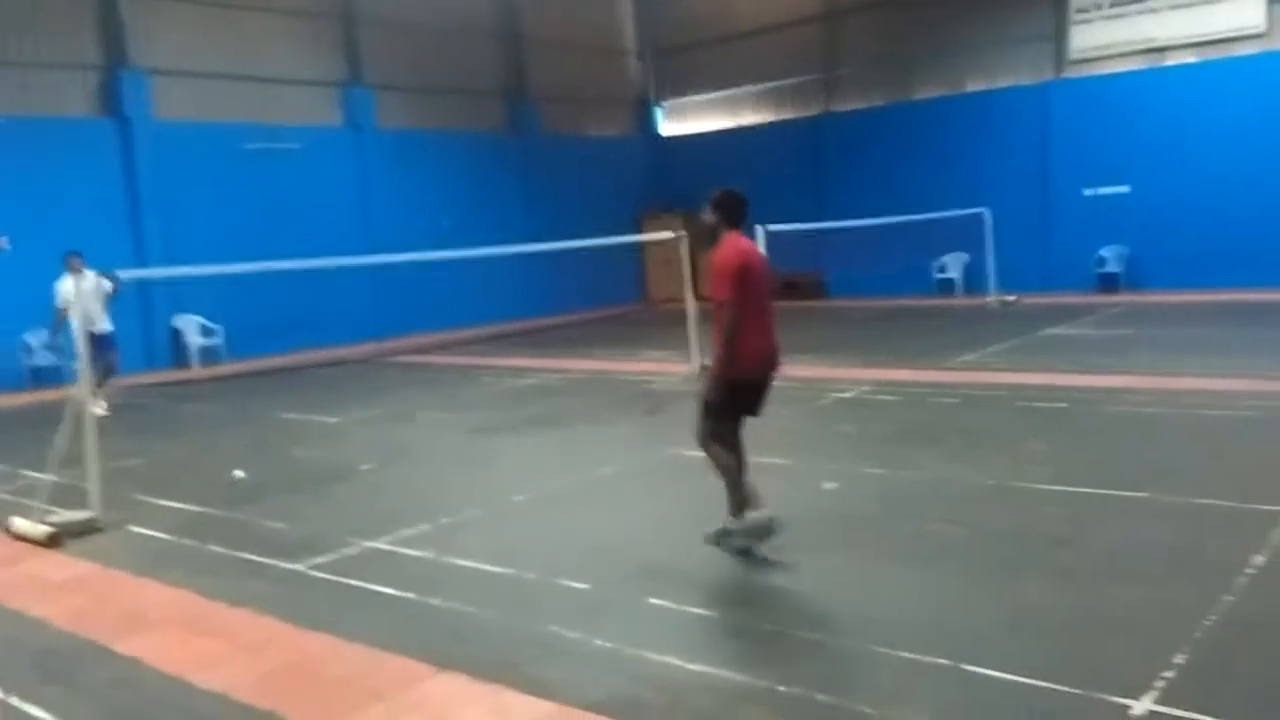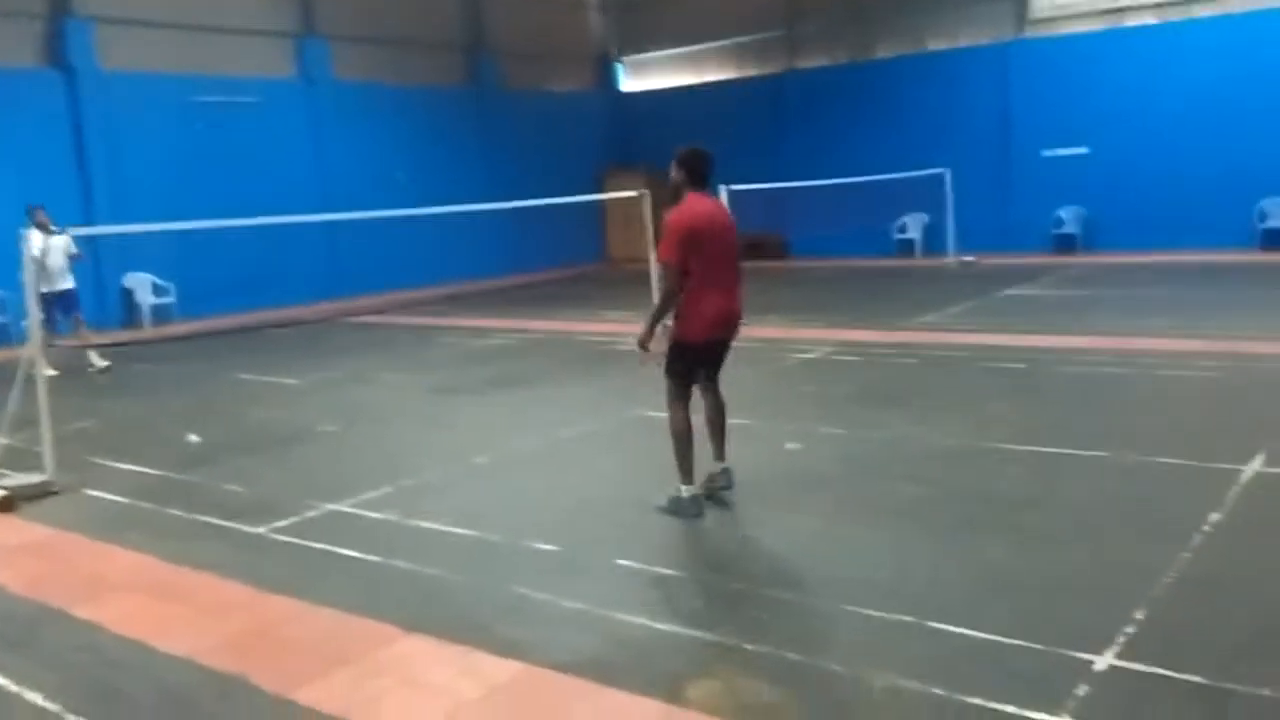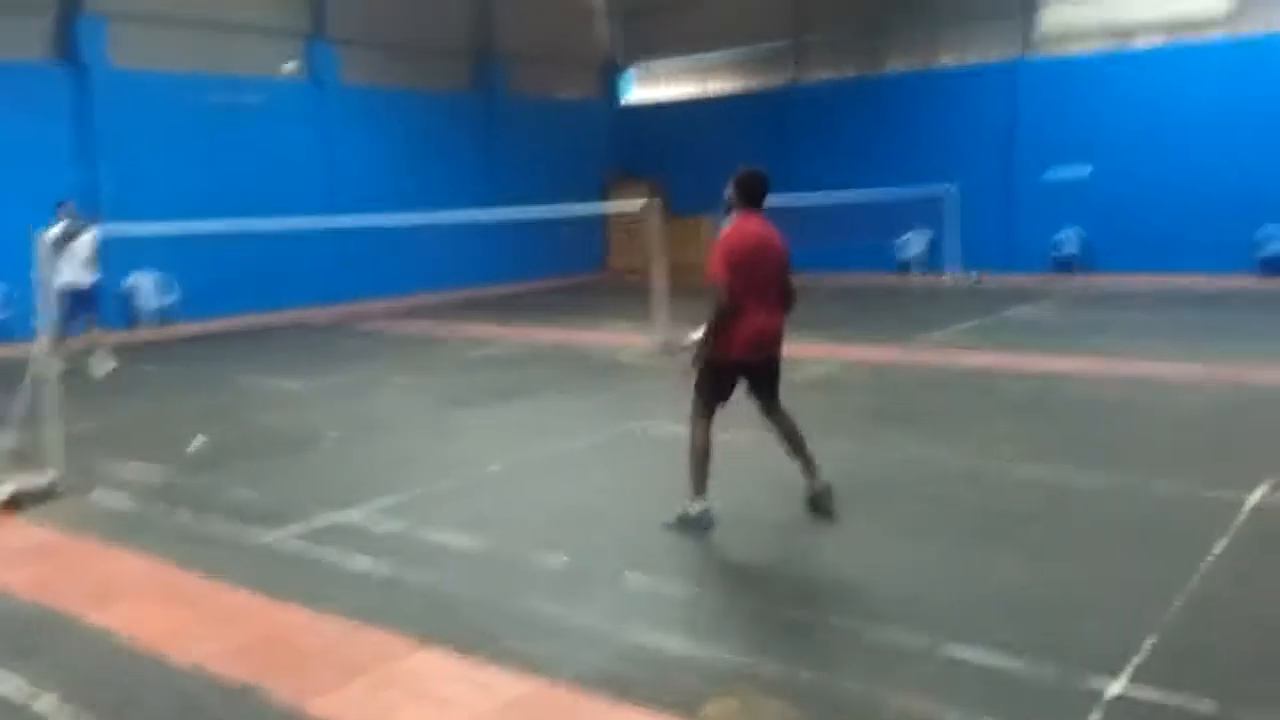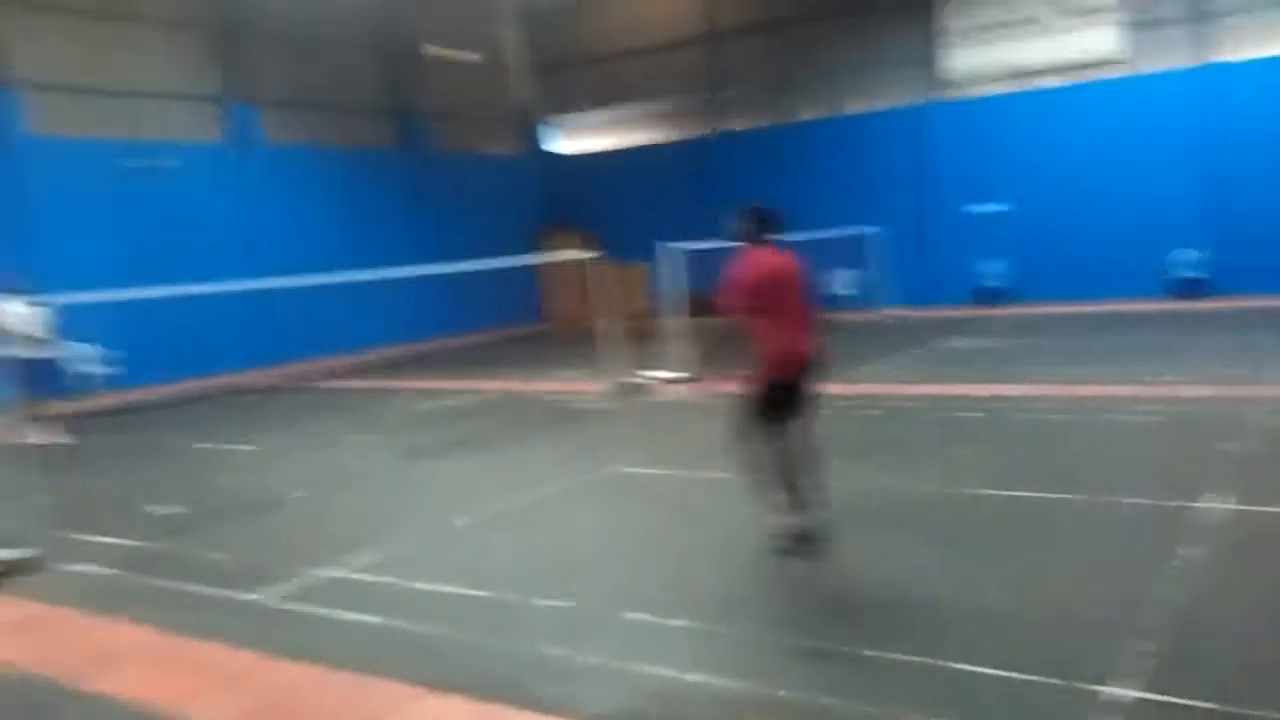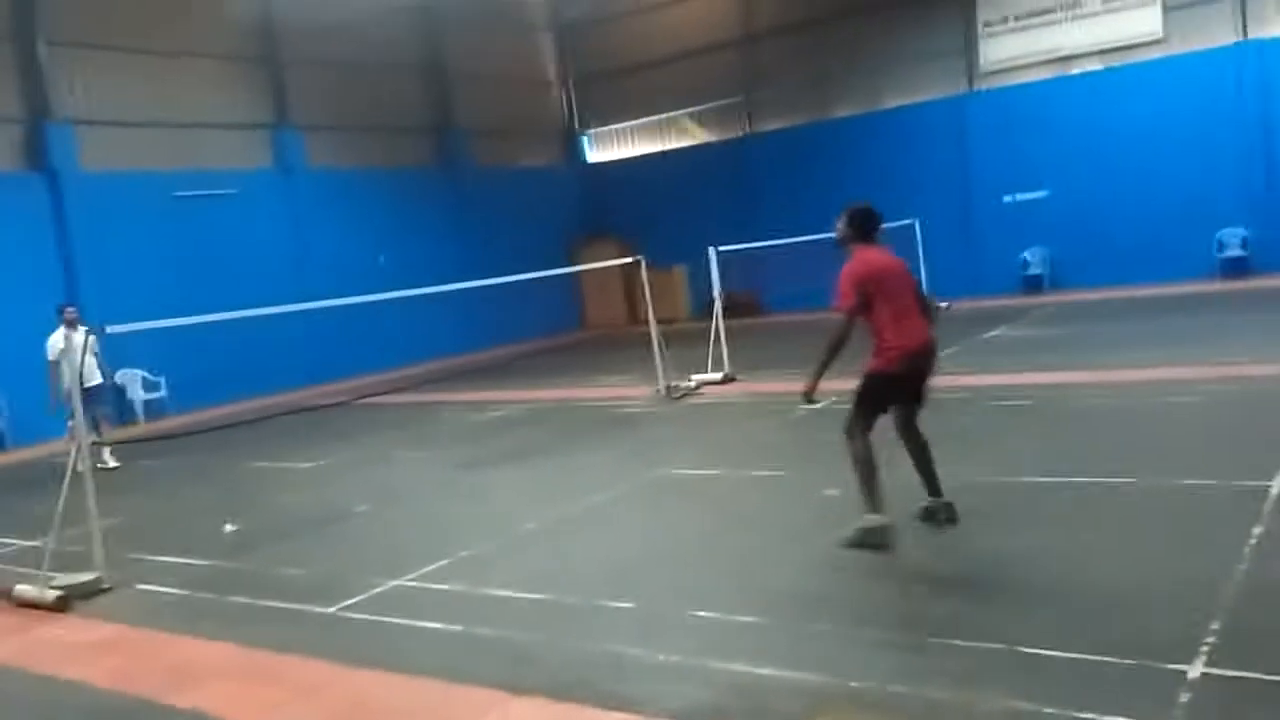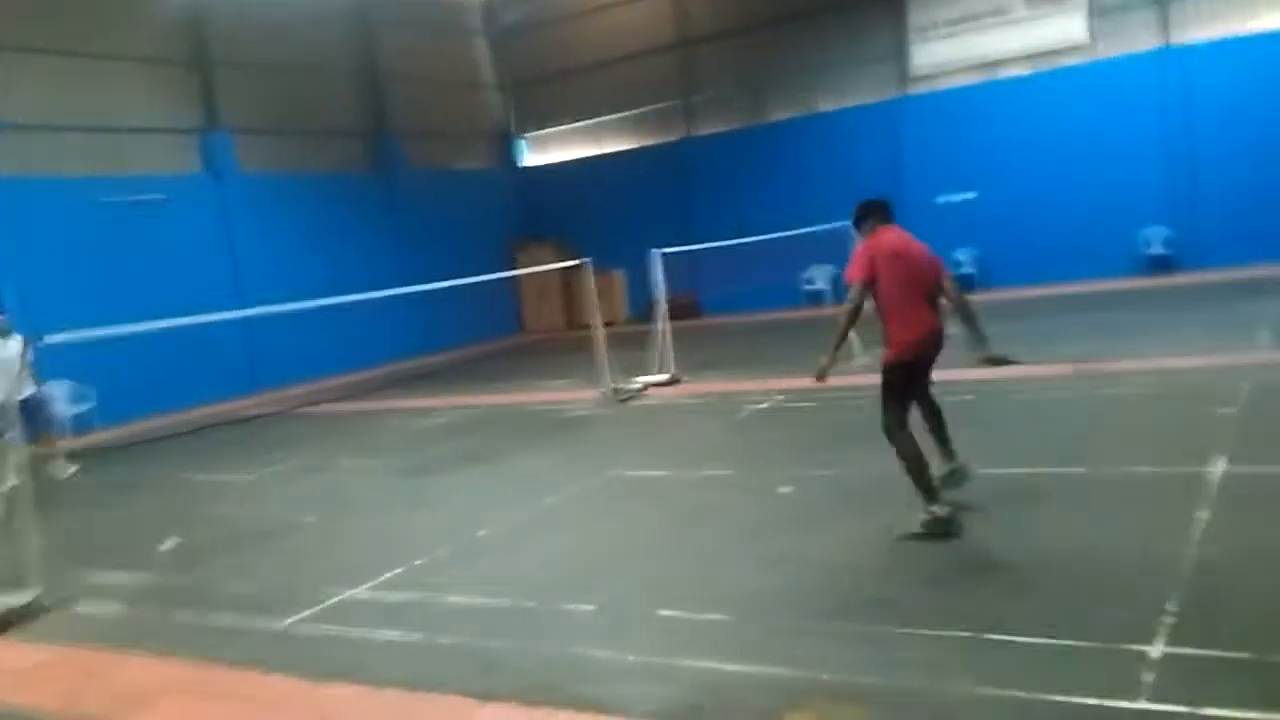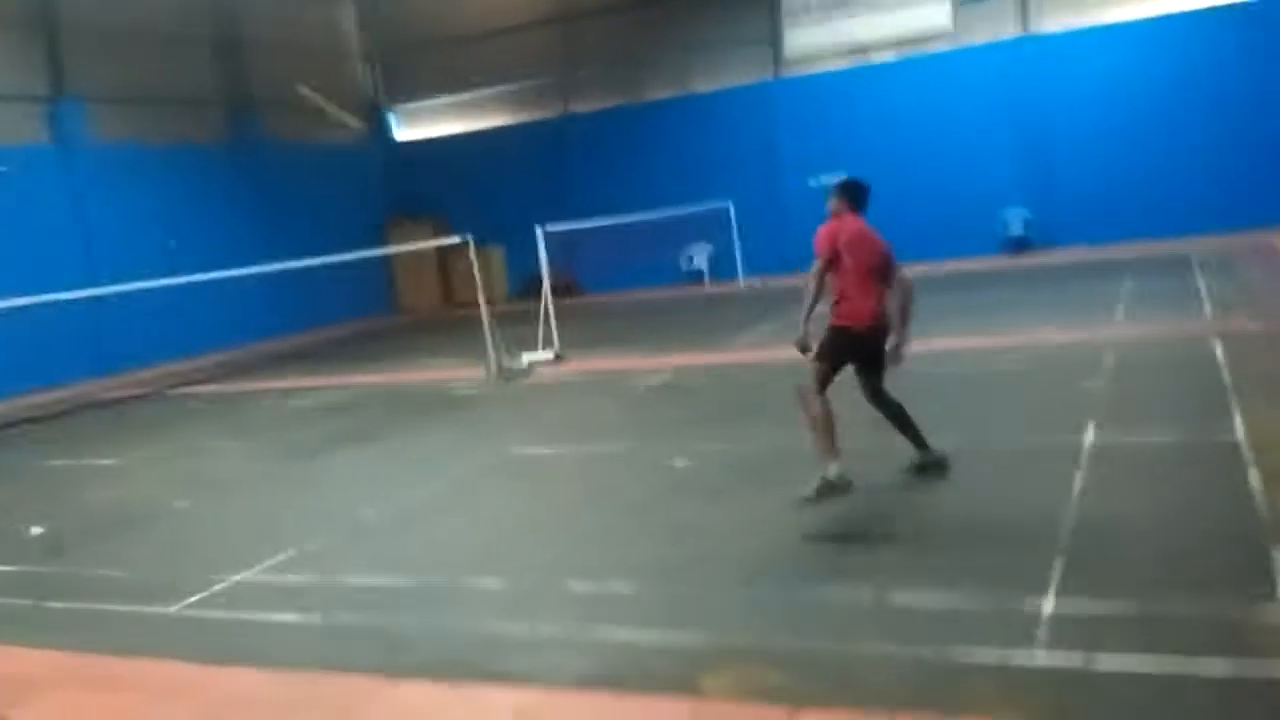
dt=0.3s
person 1, frame 1
left shoulder: (724, 255)
right shoulder: (751, 251)
left elbow: (729, 322)
left wrist: (715, 373)
left hip: (740, 362)
right hip: (763, 357)
left knee: (710, 437)
right knee: (728, 434)
left ankle: (755, 514)
right ankle: (740, 519)
person 1, frame 2
left shoulder: (678, 218)
right shoulder: (723, 213)
left elbow: (673, 285)
left wrist: (650, 327)
left hip: (695, 321)
right hip: (726, 316)
left knee: (677, 400)
right knee: (709, 386)
left ankle: (688, 492)
right ankle: (719, 470)
person 1, frame 3
left shoulder: (730, 238)
right shoulder: (775, 239)
left elbow: (724, 302)
right elbow: (788, 296)
left wrist: (704, 345)
left hip: (734, 343)
right hip: (767, 340)
left knee: (701, 416)
right knee: (773, 411)
left ankle: (697, 508)
right ankle: (817, 487)
person 1, frame 4
left shoulder: (743, 269)
right shoulder: (790, 264)
left elbow: (739, 327)
right elbow: (808, 313)
left hip: (773, 362)
right hip: (801, 358)
left knee: (756, 437)
right knee: (792, 431)
left ankle: (789, 520)
right ankle: (803, 517)
person 1, frame 5
left shoulder: (853, 270)
right shoulder: (894, 261)
left elbow: (843, 331)
right elbow: (926, 308)
left wrist: (816, 378)
left hip: (892, 358)
right hip: (922, 351)
left knee: (856, 430)
right knee: (906, 424)
left ankle: (875, 522)
right ankle: (938, 503)
person 1, frame 6
left shoulder: (868, 249)
right shoulder: (921, 249)
left elbow: (854, 303)
right elbow: (954, 297)
left wrist: (830, 356)
right wrist: (979, 340)
left hip: (904, 342)
right hip: (930, 337)
left knee: (894, 424)
right knee: (919, 393)
left ankle: (938, 511)
right ankle: (950, 464)
person 1, frame 7
left shoulder: (832, 230)
right shoulder: (875, 240)
left elbow: (818, 276)
right elbow: (904, 289)
left wrist: (804, 323)
right wrist: (900, 337)
left hip: (850, 323)
right hip: (876, 325)
left knee: (811, 390)
right knee: (875, 391)
left ankle: (832, 471)
right ankle: (928, 454)
